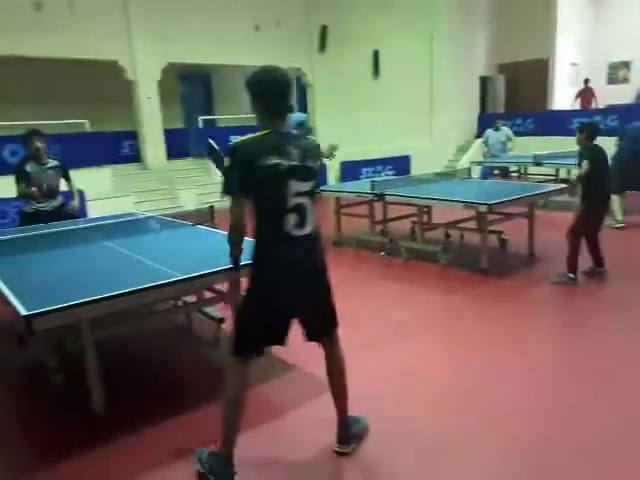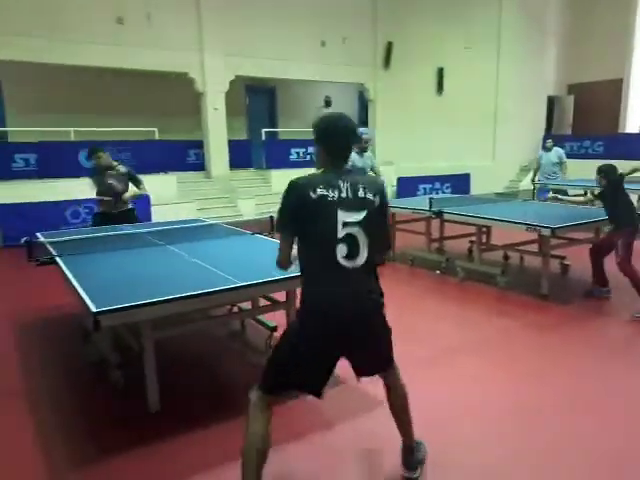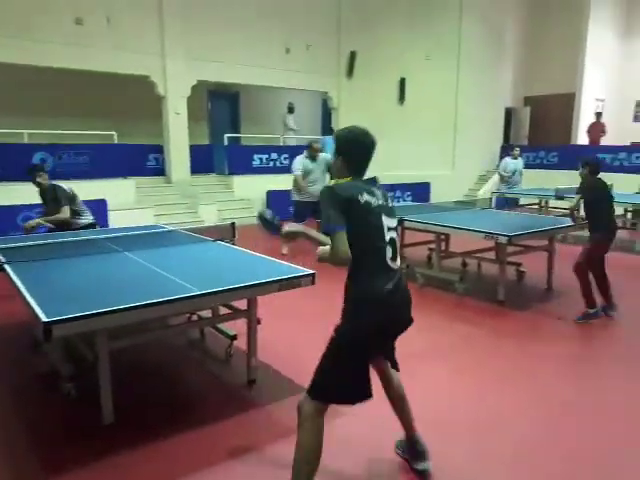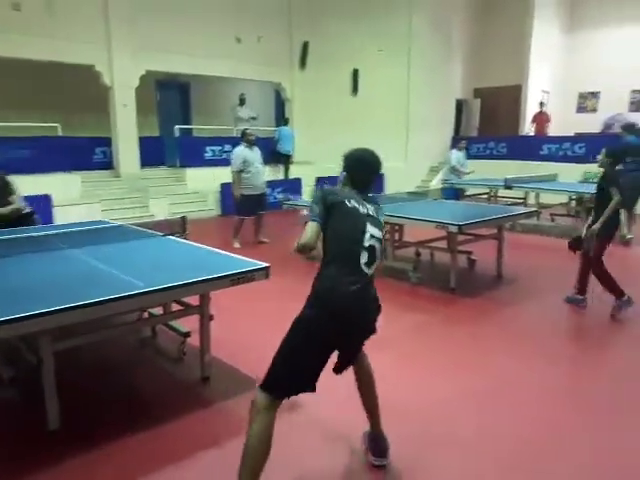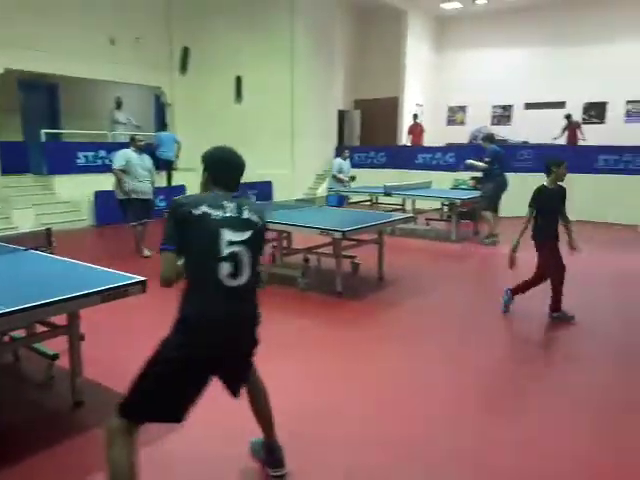
dt=0.7s
person 1, frame 1
left shoulder: (245, 150)
right shoulder: (311, 148)
left elbow: (237, 222)
left wrist: (235, 263)
left hip: (270, 270)
right hip: (310, 265)
left knee: (239, 360)
right knee: (330, 342)
right ankle: (345, 428)
person 1, frame 2
left shoulder: (300, 188)
right shoulder: (374, 187)
left elbow: (283, 260)
right elbow: (382, 254)
left hip: (319, 309)
right hip: (366, 304)
left knee: (259, 403)
right knee: (389, 371)
person 1, frame 3
left shoulder: (335, 192)
right shoulder: (377, 194)
left elbow: (343, 256)
left wrist: (323, 254)
right wrist: (307, 232)
left hip: (368, 305)
right hip: (397, 301)
left knee: (310, 407)
right knee: (381, 364)
right ankle: (414, 448)
person 1, frame 4
left shoulder: (330, 194)
right shoulder: (374, 210)
left elbow: (306, 244)
left wrist: (301, 239)
left hip: (328, 303)
right hip: (365, 304)
left knee: (264, 403)
right knee: (354, 354)
right ankle: (377, 440)
person 1, frame 5
left shoulder: (182, 206)
right shoulder: (255, 213)
left elbow: (168, 277)
left hip: (198, 324)
right hip: (243, 320)
left knee: (121, 428)
right knee: (245, 373)
right ankle: (272, 452)
person 2, frame 1
left shoulder: (586, 151)
right shoulder: (599, 150)
left elbow: (584, 171)
left wrist: (576, 182)
right wrist: (582, 183)
left hip: (592, 199)
right hip: (601, 198)
left knee: (574, 233)
right knee: (590, 233)
left ankle: (571, 274)
right ankle: (599, 267)
person 2, frame 2
left shoulder: (614, 184)
right shoulder: (604, 191)
right elbow: (583, 200)
right wrist: (559, 197)
left hip: (627, 229)
right hip: (618, 228)
left knee: (623, 263)
right knee: (596, 251)
right ankle: (602, 287)
person 2, frame 3
left shoulder: (587, 184)
right shoulder: (601, 185)
left elbow: (574, 206)
left wrist: (574, 217)
right wrist: (586, 217)
left hip: (601, 232)
right hip: (605, 230)
left knee: (580, 267)
right knee: (597, 267)
left ankle: (591, 309)
right ankle: (609, 304)
person 2, frame 4
left shoulder: (608, 177)
right shoulder: (606, 178)
left elbow: (617, 198)
left wrist: (599, 222)
right wrist: (589, 224)
left hip: (606, 227)
right hip: (600, 225)
left knee: (594, 262)
right knee: (586, 258)
left ankle: (622, 298)
right ankle: (580, 295)
person 2, frame 5
left shoulder: (561, 191)
right shoulder: (540, 192)
left elbow: (563, 215)
right elbow: (529, 217)
left wrist: (570, 238)
right wrist: (518, 241)
left hip: (552, 237)
right hip: (543, 238)
left knee: (541, 274)
right knee: (558, 271)
left ankle: (511, 293)
right ankle: (555, 311)
